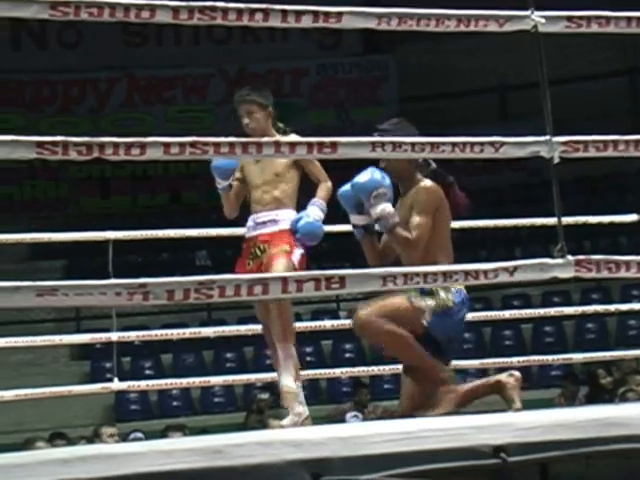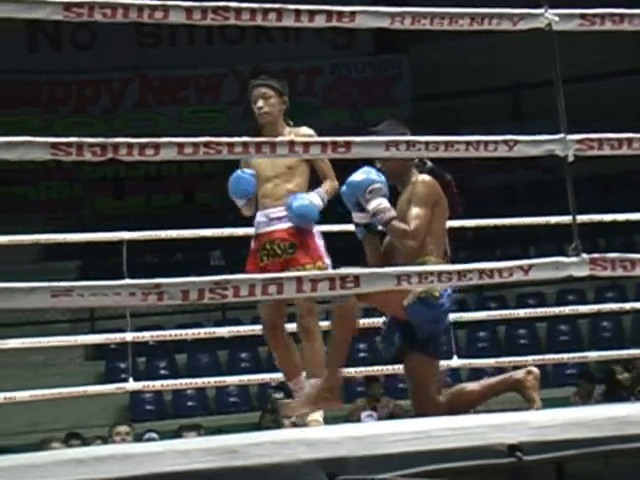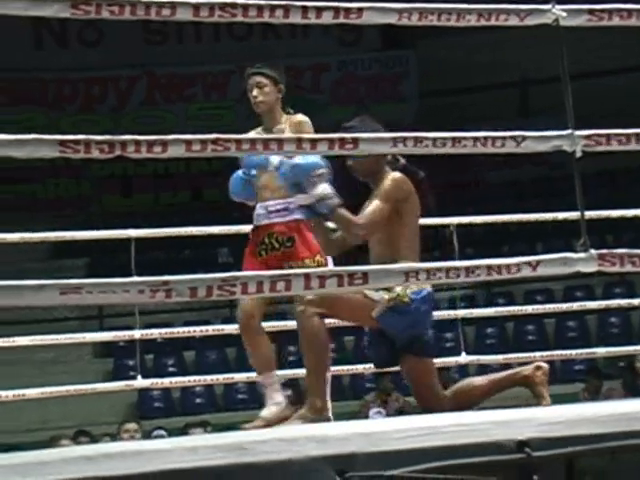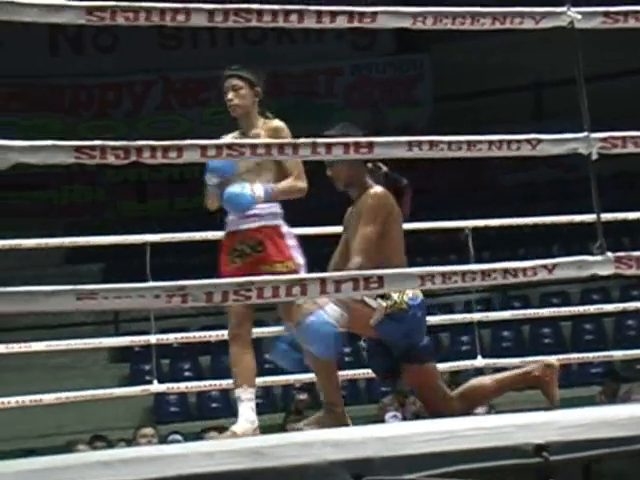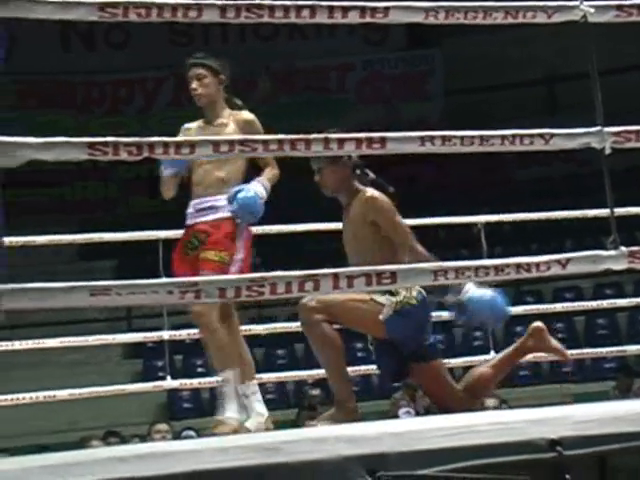
dt=0.3s
person 1, frame 1
right shoulder: (244, 159)
left elbow: (325, 183)
right elbow: (230, 211)
left wrist: (316, 210)
right wrist: (224, 182)
left hip: (285, 232)
right hip: (253, 240)
left knee: (278, 305)
right knee: (270, 327)
left ankle: (289, 378)
right ankle: (296, 410)
person 1, frame 2
left shoulder: (304, 136)
right shoulder: (250, 152)
left elbow: (332, 180)
left wrist: (316, 198)
right wrist: (240, 196)
left hip: (299, 234)
right hip: (263, 240)
left knee: (308, 322)
right knee: (272, 328)
left ankle: (316, 408)
right ankle: (302, 399)
person 1, frame 3
left shoulder: (298, 123)
right shoulder: (250, 140)
left elbow: (316, 174)
left wrist: (278, 162)
right wrist: (241, 188)
left hip: (296, 225)
right hip: (263, 231)
left knee: (309, 320)
right knee: (247, 316)
left ankle: (320, 404)
right ankle: (275, 400)
person 1, frame 4
left shoulder: (275, 129)
right shoulder: (227, 143)
left elbow: (300, 184)
right elbow: (212, 203)
left wrist: (258, 193)
right wrist: (214, 180)
left hip: (271, 233)
right hip: (236, 239)
left knee: (296, 322)
right knee: (237, 327)
right ankle: (246, 419)
person 1, frame 5
left shoulder: (244, 121)
right shoulder: (188, 132)
left elbow: (272, 168)
right elbow: (168, 191)
left wrist: (258, 189)
right wrist: (169, 169)
left hip: (228, 225)
right hip: (194, 229)
left knee: (204, 311)
right knee: (224, 320)
left ankle: (232, 408)
right ankle: (257, 411)
person 2, frame 1
left shoulder: (426, 190)
right shoulder: (409, 197)
left elbow: (414, 246)
right elbow: (379, 263)
left wrist: (382, 211)
right wrist: (362, 224)
left hip: (441, 298)
right hip: (428, 303)
left knee: (366, 320)
right knee: (412, 410)
left ankle: (442, 381)
right ankle: (495, 383)
person 2, frame 2
left shoulder: (425, 185)
right shoulder: (405, 197)
left elbow: (412, 240)
right elbow: (381, 264)
left wrist: (382, 211)
right wrist: (366, 225)
left hip: (427, 294)
right hip: (414, 300)
right knee: (431, 408)
left ankle: (329, 386)
right ankle: (515, 380)
person 2, frame 3
left shoulder: (395, 183)
right shoulder: (379, 195)
left elbow: (360, 230)
right elbow: (333, 246)
left wrist: (326, 198)
right wrist: (317, 204)
left hip: (404, 300)
right hip: (401, 303)
left knee: (311, 302)
right knee: (438, 404)
left ankle: (315, 406)
right ankle: (524, 375)
person 2, frame 4
left shoulder: (376, 198)
right shoulder: (354, 210)
left elbow: (359, 263)
right elbow: (337, 269)
left wrist: (331, 309)
right wrist: (325, 304)
left hip: (395, 306)
right hip: (387, 310)
left knee: (307, 313)
right knee: (447, 406)
left ankle: (333, 412)
right ankle: (535, 374)
person 2, frame 5
left shoulder: (370, 201)
right shoulder: (350, 210)
left elbow: (413, 251)
left wrist: (461, 287)
left hip: (400, 305)
right hip: (391, 312)
left knee: (311, 308)
right knee: (460, 402)
left ankle: (345, 408)
right ankle: (527, 342)
